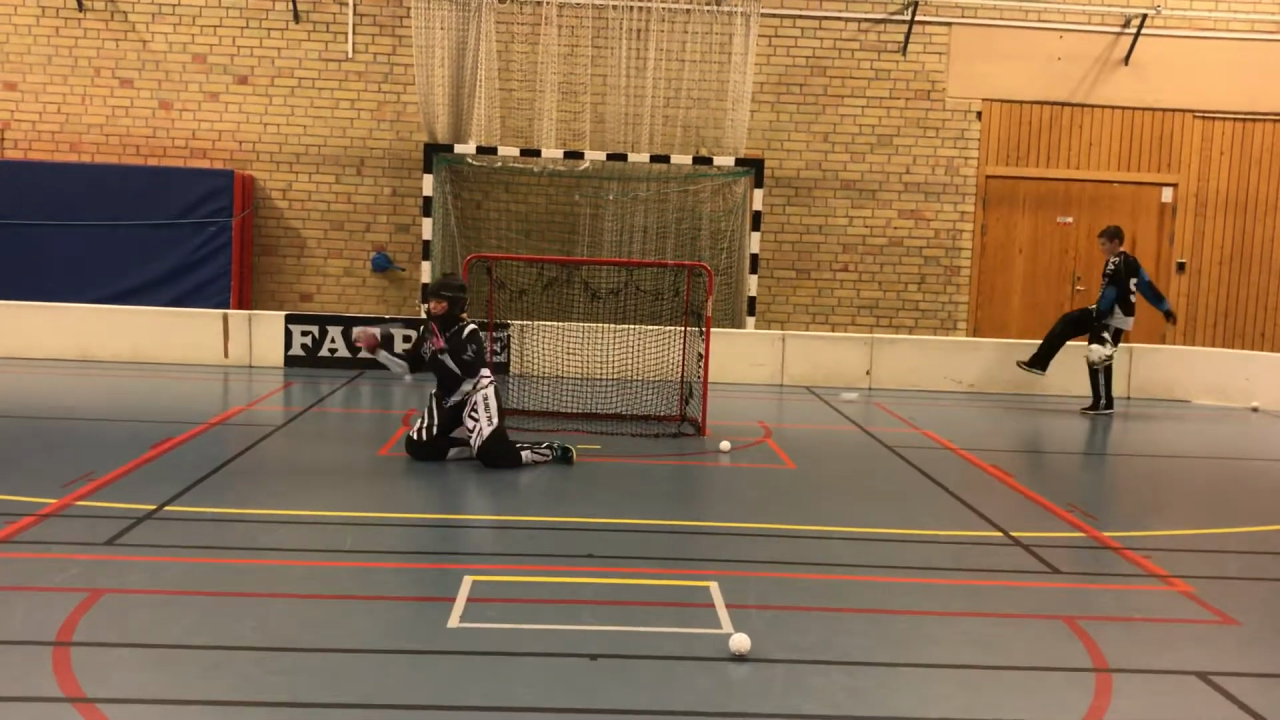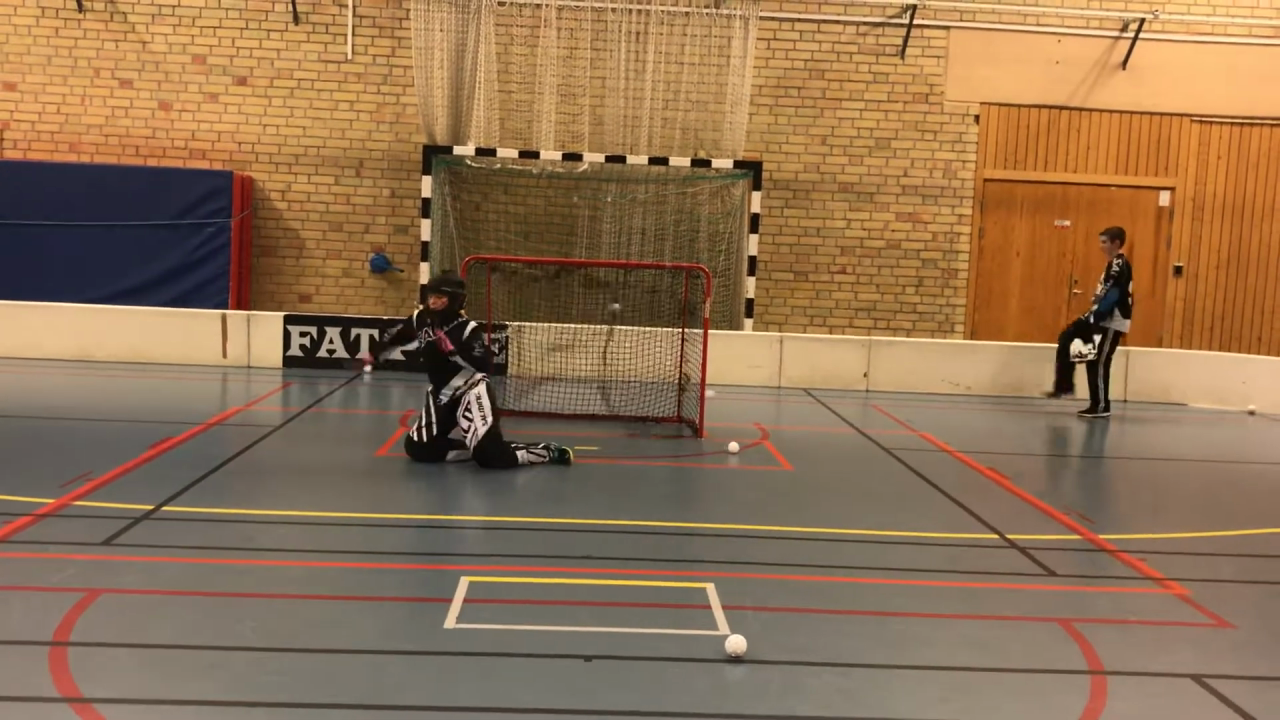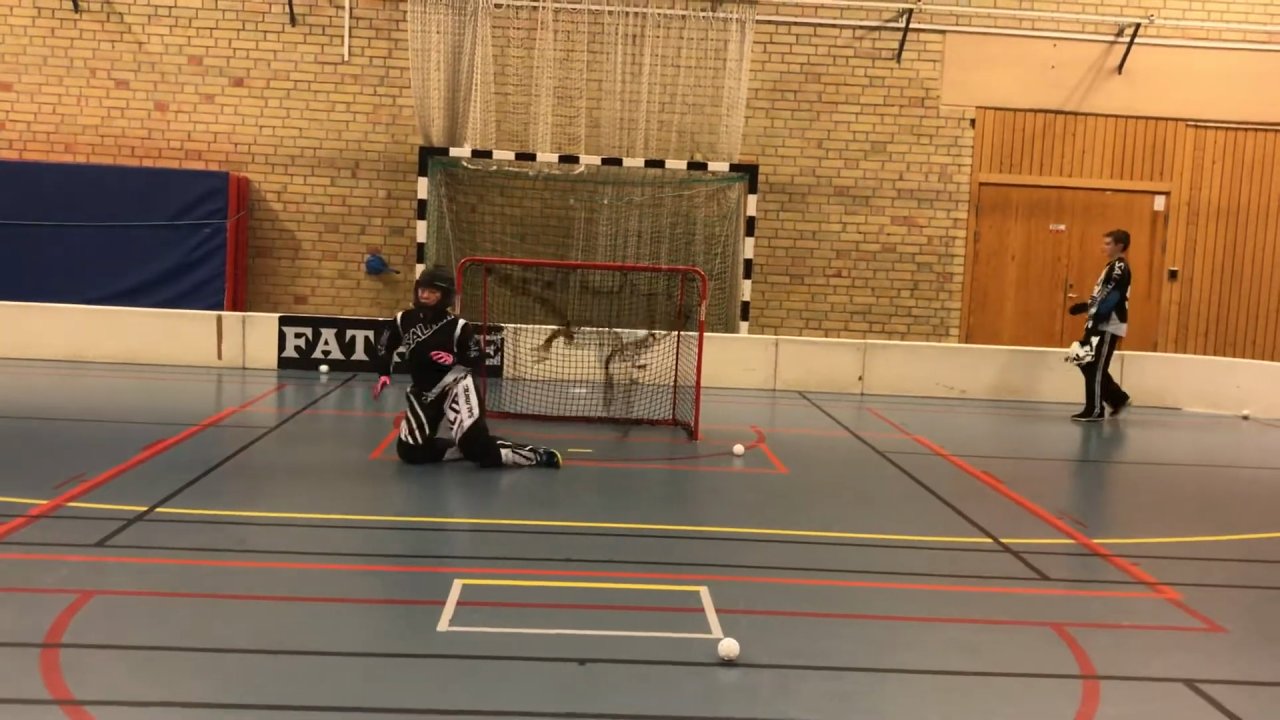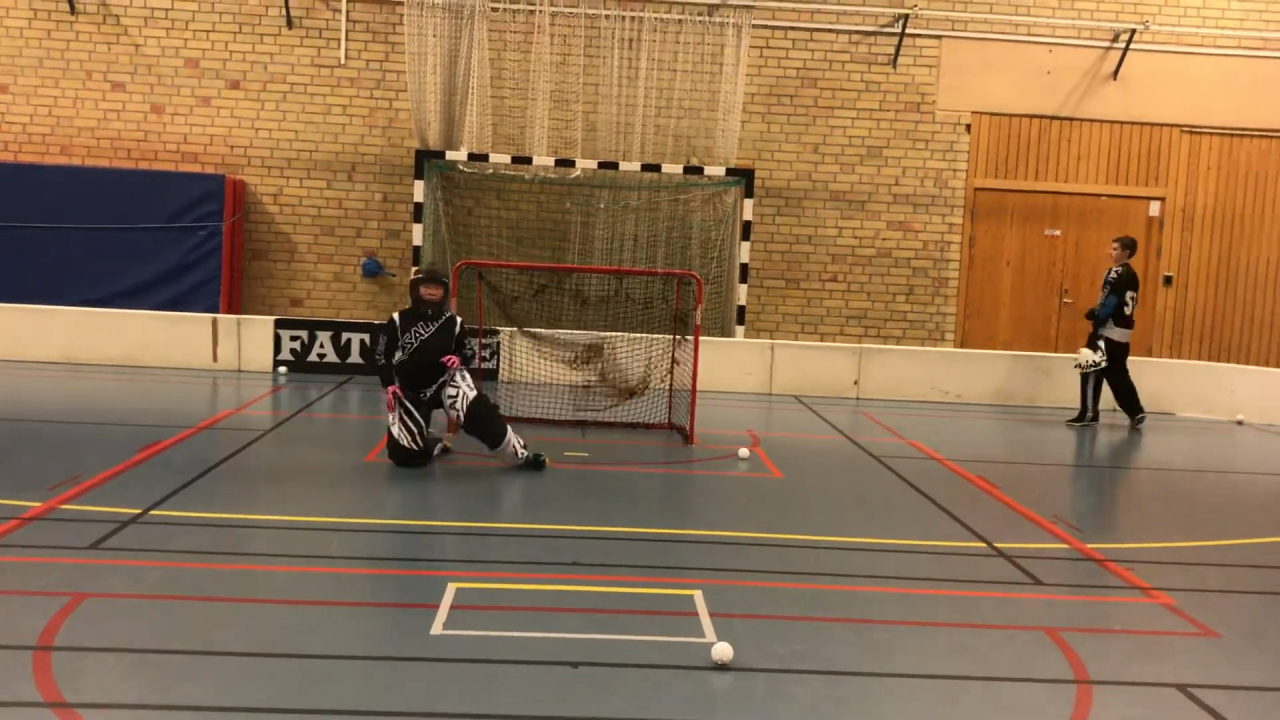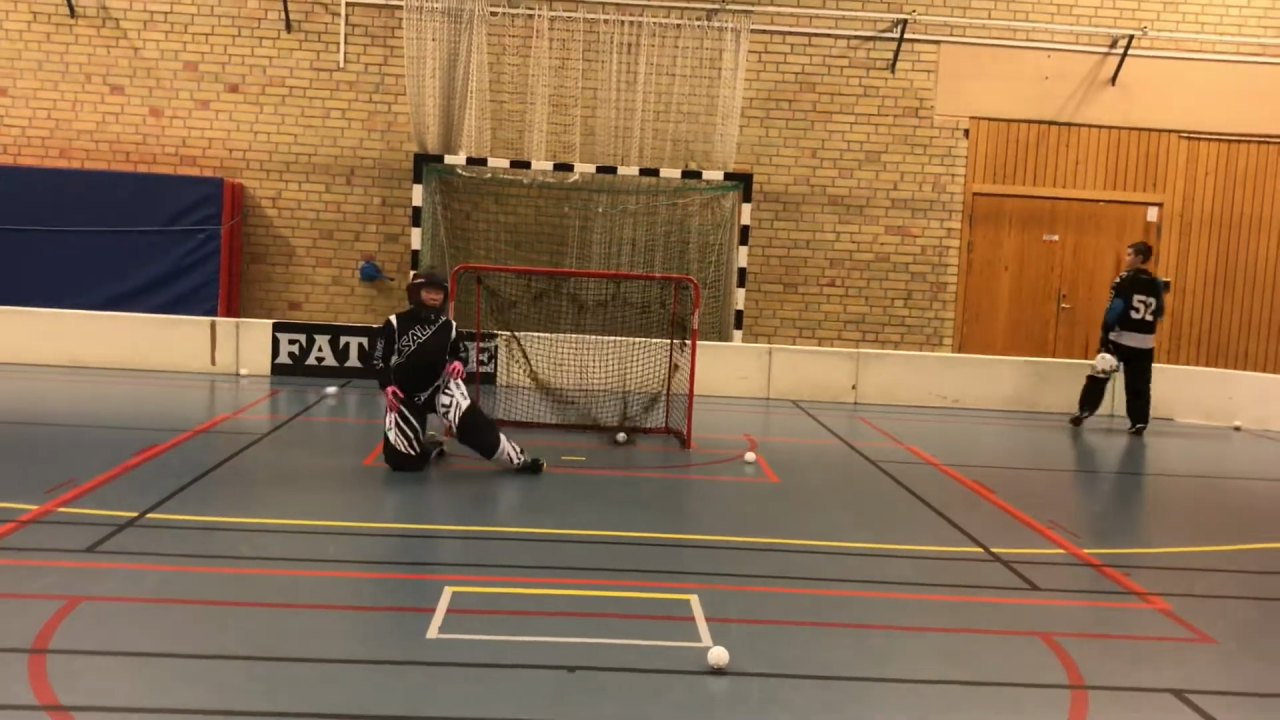
dt=0.2s
person 1, frame 1
left shoulder: (469, 333)
right shoulder: (428, 330)
left elbow: (471, 371)
right elbow: (409, 366)
left wrist: (443, 349)
right wrist: (377, 349)
left hip: (476, 396)
right hip: (445, 398)
left knee: (495, 454)
right knee: (417, 448)
left ankle: (553, 451)
right ankle: (472, 443)
person 1, frame 2
left shoulder: (469, 329)
right shoulder: (421, 319)
left elbow: (483, 365)
right elbow: (395, 337)
left wrist: (453, 351)
right wrist: (374, 353)
left hip: (470, 393)
right hip: (440, 395)
left knee: (492, 455)
right knee: (417, 449)
left ankle: (550, 452)
right ankle: (471, 446)
person 1, frame 3
left shoulder: (458, 326)
right shoulder: (403, 320)
left elbow: (477, 361)
right elbow: (385, 346)
left wrist: (453, 359)
right wrist: (384, 374)
left hip: (456, 388)
right hip: (422, 393)
left knee: (476, 442)
right knee: (410, 452)
left ankle: (537, 455)
right ankle: (465, 447)
person 1, frame 4
left shoulder: (452, 322)
right shoulder: (399, 320)
left elbow: (468, 354)
right elbow: (382, 355)
left wrist: (458, 359)
right wrist: (389, 385)
left hip: (447, 381)
right hip: (410, 391)
left knee: (479, 414)
right knee: (404, 455)
left ankle: (522, 456)
right ankle: (436, 444)
person 1, frame 5
left shoulder: (448, 326)
right shoulder: (396, 323)
left elbow: (457, 354)
right elbow: (380, 359)
left wrist: (457, 363)
right wrist: (388, 386)
left hip: (441, 386)
right hip: (406, 395)
left knee: (472, 423)
right knee: (401, 460)
left ankle: (519, 461)
right ankle: (431, 447)
person 2, frame 1
left shoulder: (1114, 264)
right shoulder: (1132, 262)
left elbow: (1108, 294)
right elbow: (1147, 286)
left wrist: (1097, 320)
right wrist: (1165, 308)
left hip: (1113, 318)
right hip: (1112, 315)
left knee: (1100, 358)
right knee: (1068, 321)
left ankle: (1103, 403)
right ankle: (1038, 362)
person 2, frame 2
left shoulder: (1117, 265)
right shoulder: (1121, 264)
left elbow: (1110, 296)
left wrist: (1094, 319)
left hip: (1110, 322)
right hip: (1103, 320)
left knee: (1097, 362)
right knee: (1066, 338)
left ankle: (1101, 406)
right ankle: (1063, 386)
person 2, frame 3
left shoulder: (1119, 268)
right shoulder: (1117, 267)
left elbow: (1110, 298)
left wrist: (1093, 320)
right wrist: (1085, 306)
left hip: (1107, 326)
right hip: (1106, 325)
left knee: (1095, 367)
right knee: (1096, 367)
left ankle: (1095, 410)
right ankle: (1118, 399)
person 2, frame 4
left shoulder: (1117, 273)
right shoulder: (1133, 275)
left elbow: (1109, 302)
left wrist: (1096, 325)
right wrist: (1096, 312)
left hip: (1110, 331)
right hip: (1125, 332)
left knee: (1091, 370)
right knee: (1119, 375)
left ankle: (1087, 414)
right ankle: (1136, 412)
person 2, frame 5
left shoulder: (1125, 278)
right shoulder: (1156, 283)
left elbow: (1115, 307)
right elbow: (1159, 311)
left wrist: (1105, 333)
left hip: (1122, 336)
right hip: (1146, 340)
left knee: (1100, 374)
right knee: (1139, 383)
left ankle: (1085, 410)
right ankle: (1139, 421)
